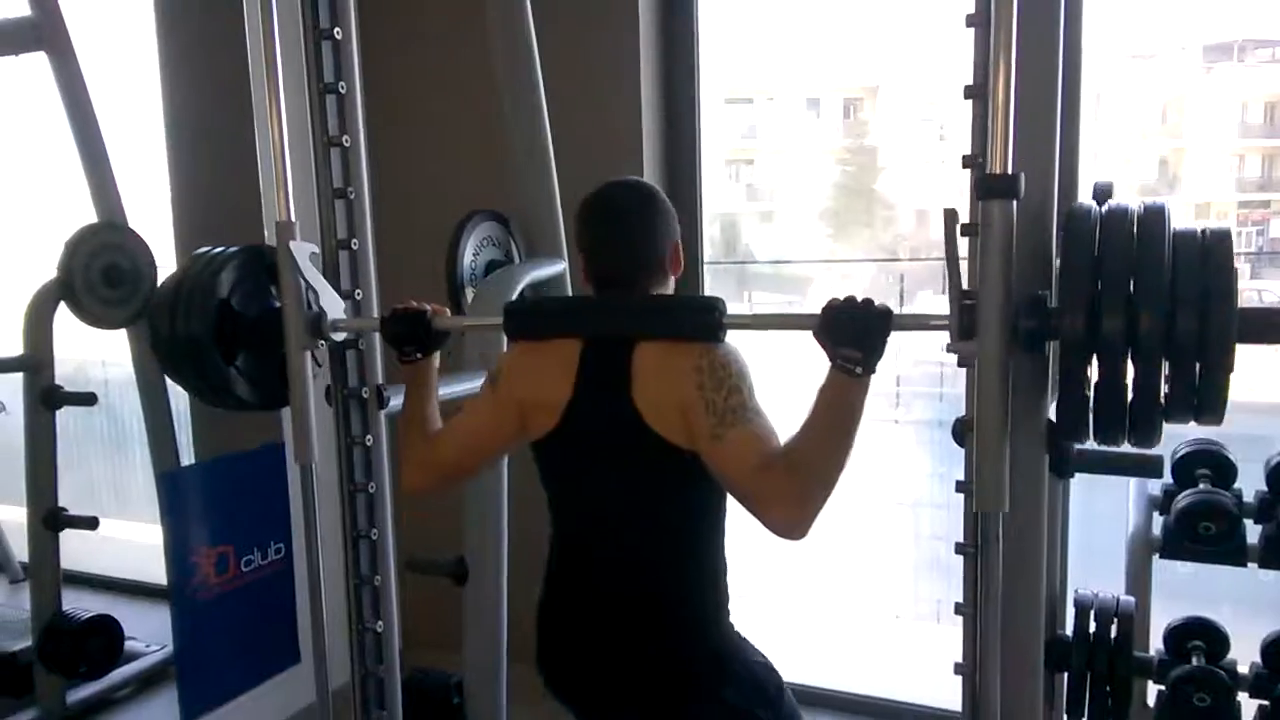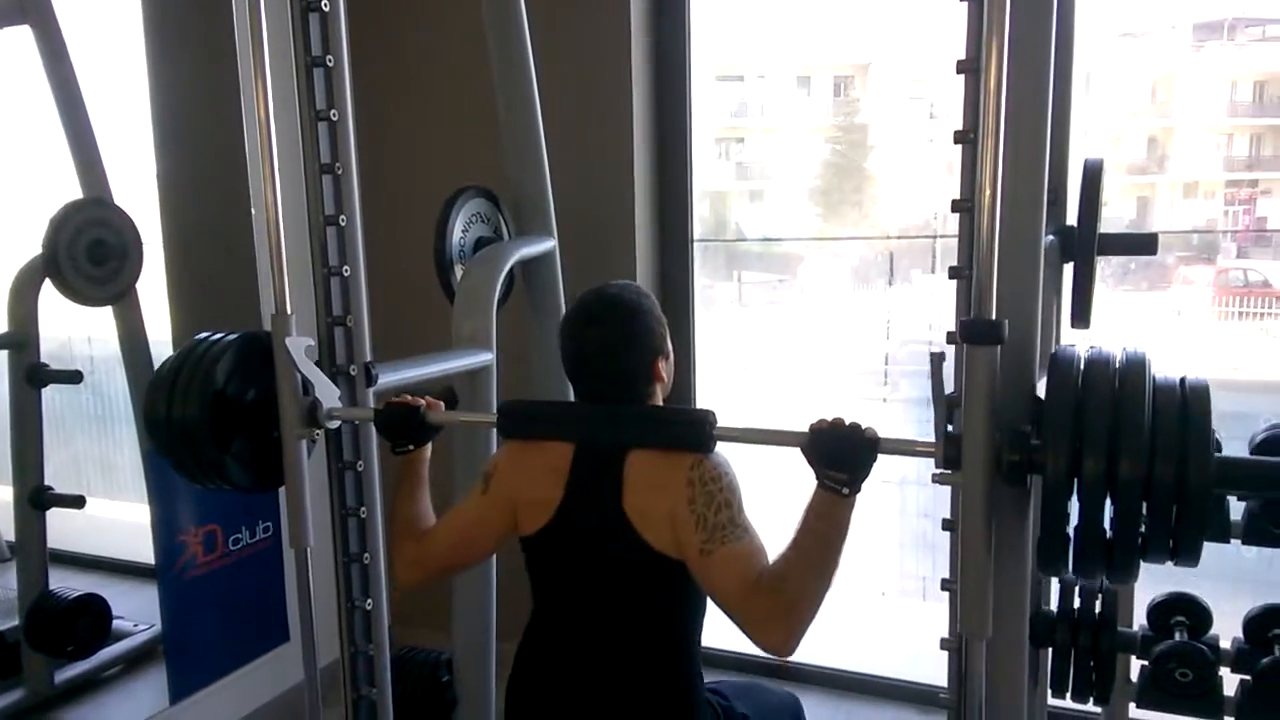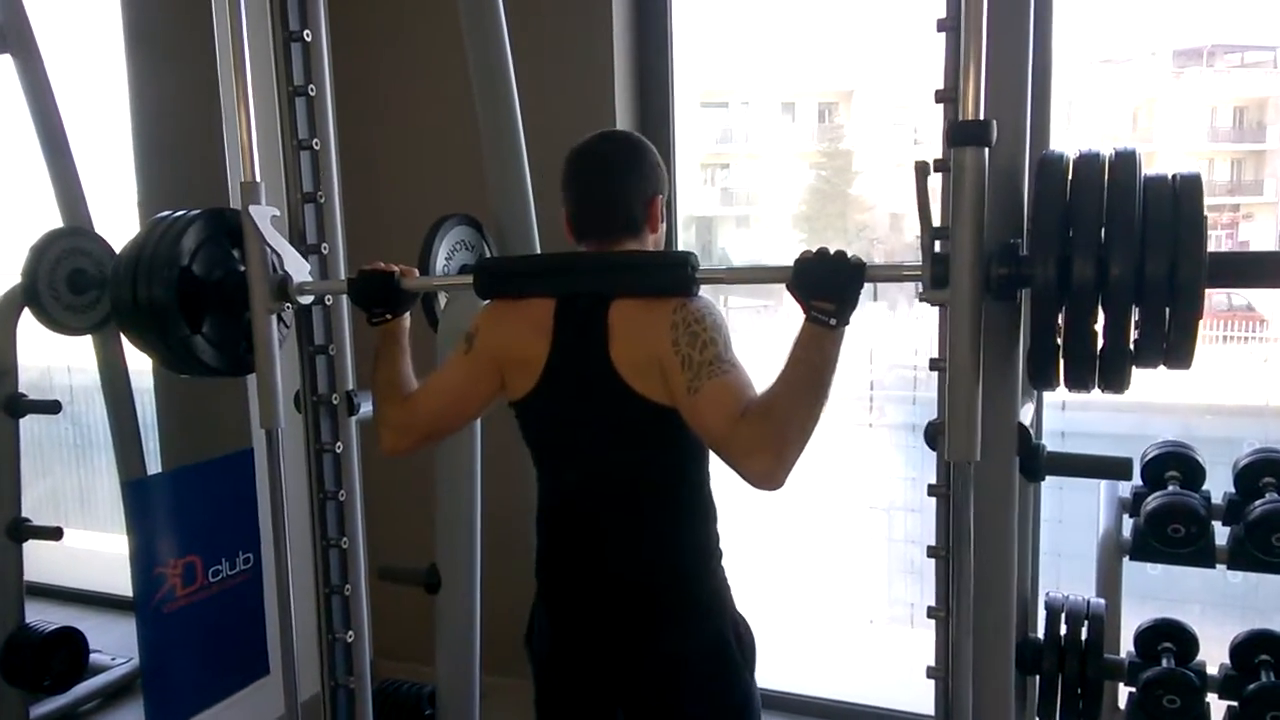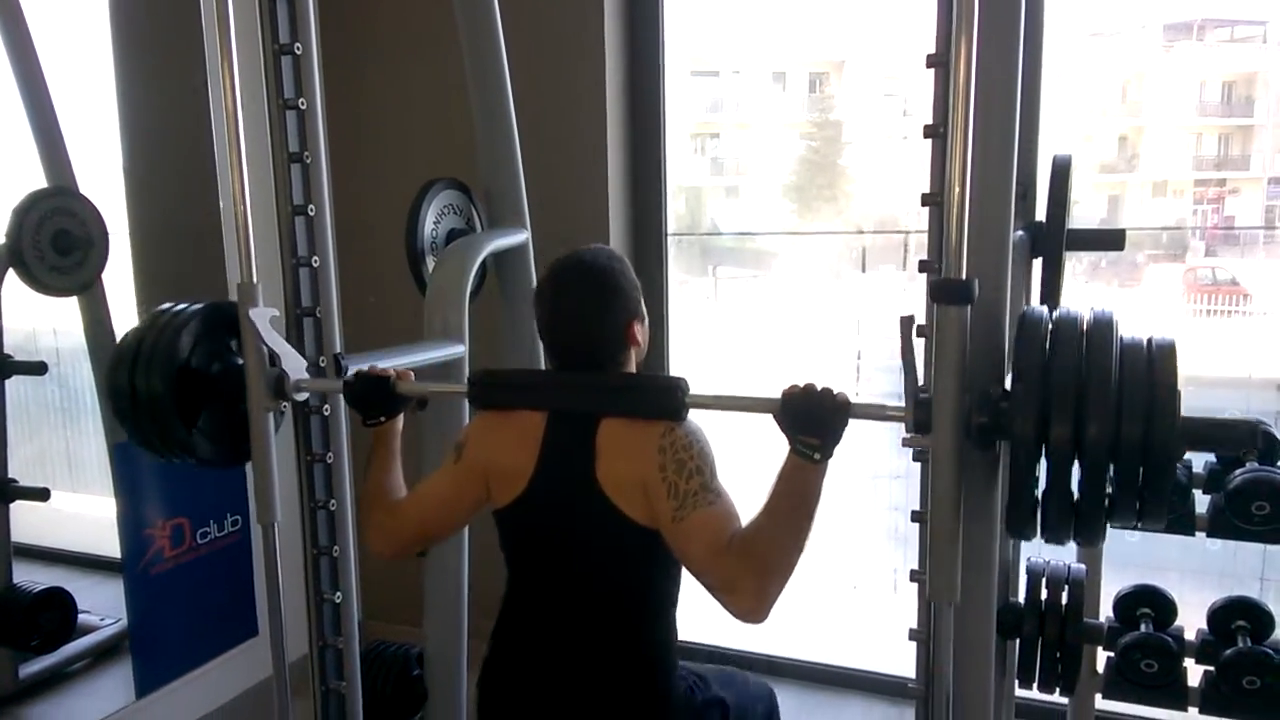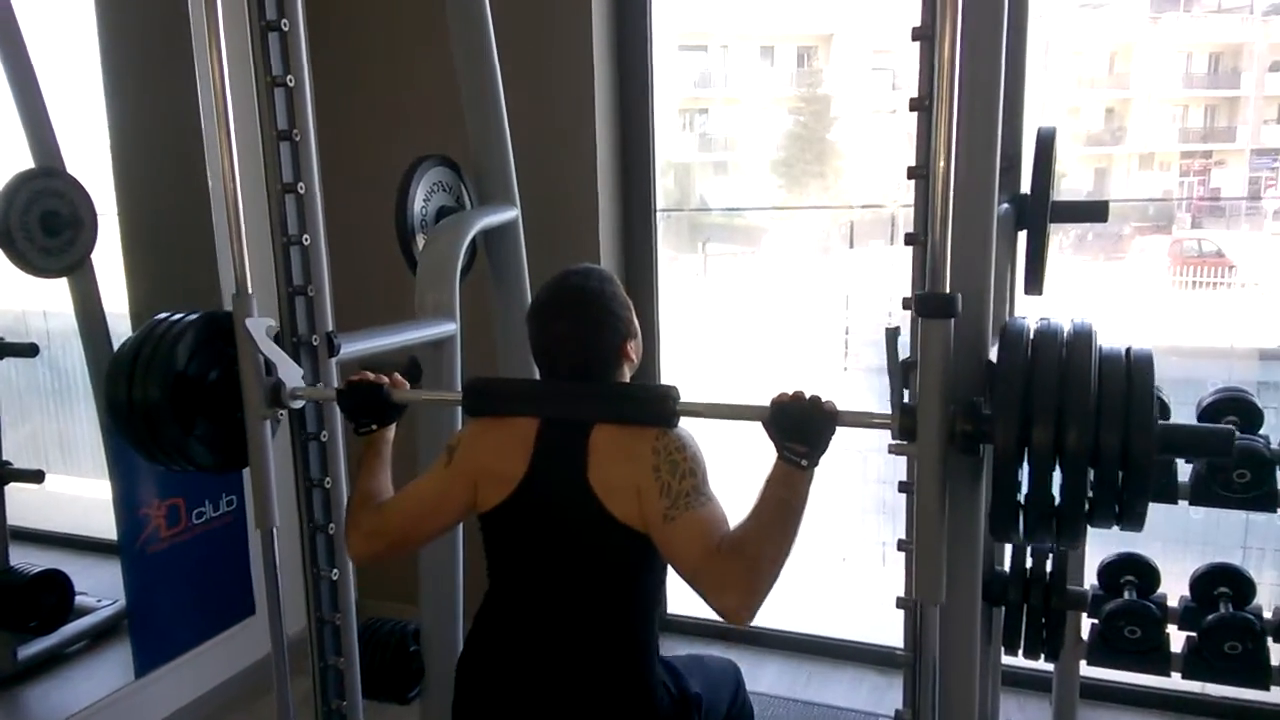
dt=1s
person 1, frame 1
left shoulder: (534, 361)
right shoulder: (694, 361)
left elbow: (421, 469)
right elbow: (787, 505)
left wrist: (419, 359)
right wrist: (848, 368)
left hip: (572, 649)
right hip: (683, 659)
person 1, frame 2
left shoulder: (526, 460)
right shoulder: (686, 472)
left elbow: (413, 563)
right elbow: (775, 625)
left wrist: (414, 448)
right wrist: (835, 488)
person 1, frame 3
left shoulder: (511, 321)
right shoulder: (672, 317)
left elbow: (400, 428)
right elbow: (762, 456)
left wrist: (392, 321)
right wrist: (824, 319)
left hip: (568, 613)
right hip: (678, 618)
person 1, frame 4
left shoulder: (498, 432)
right shoulder: (658, 440)
left elbow: (386, 534)
right elbow: (746, 588)
left wrist: (386, 422)
right wrist: (808, 453)
person 1, frame 5
left shoulder: (488, 439)
right shoulder: (651, 448)
left elbow: (366, 538)
right elbow: (735, 592)
left wrist: (378, 430)
right wrist: (795, 460)
